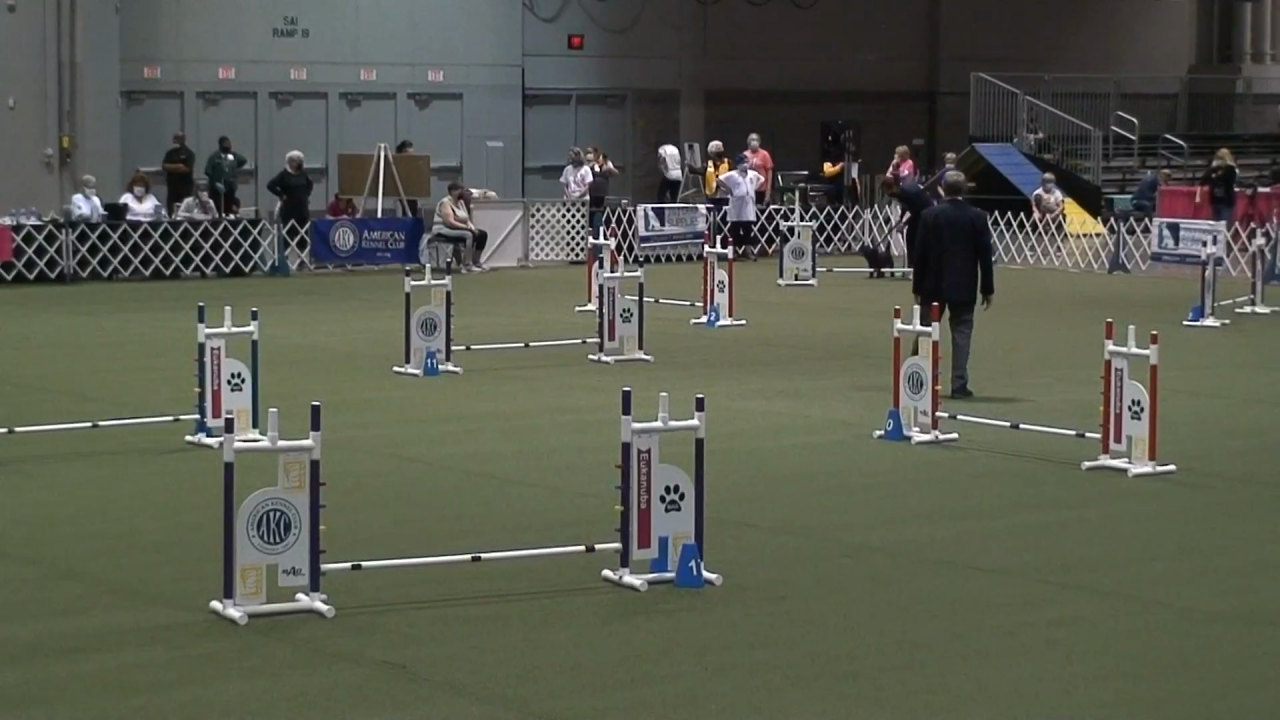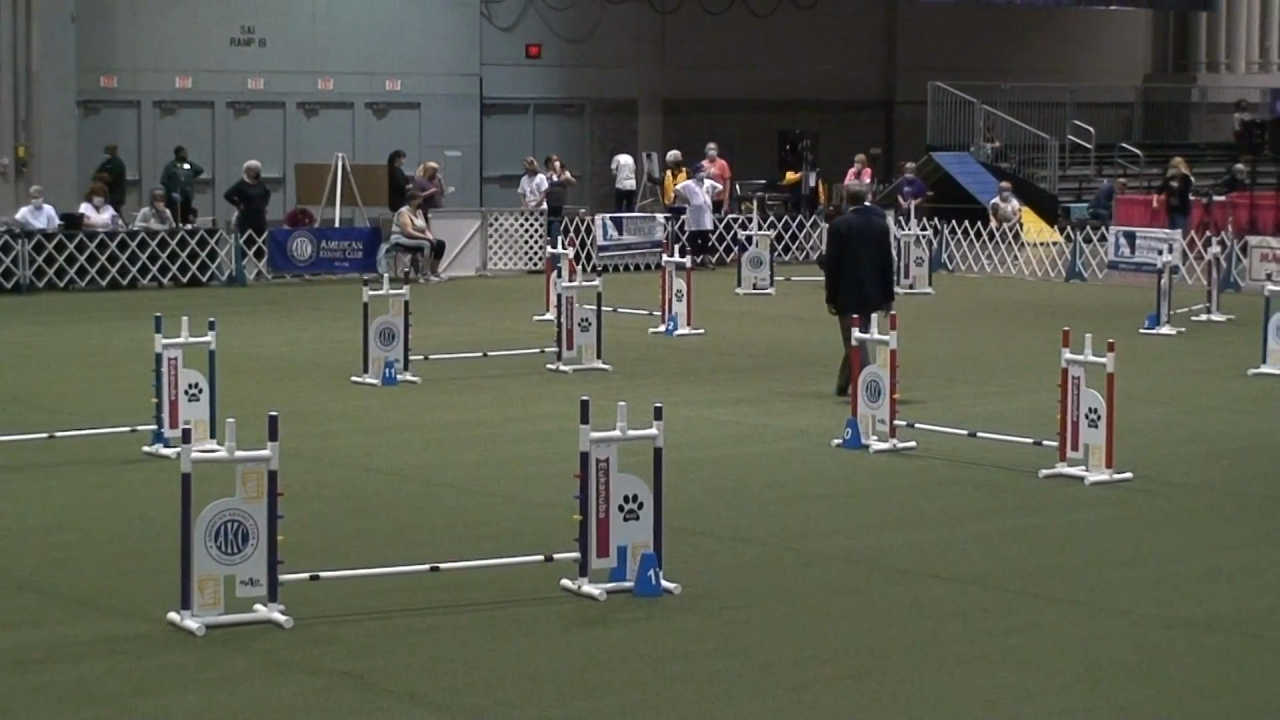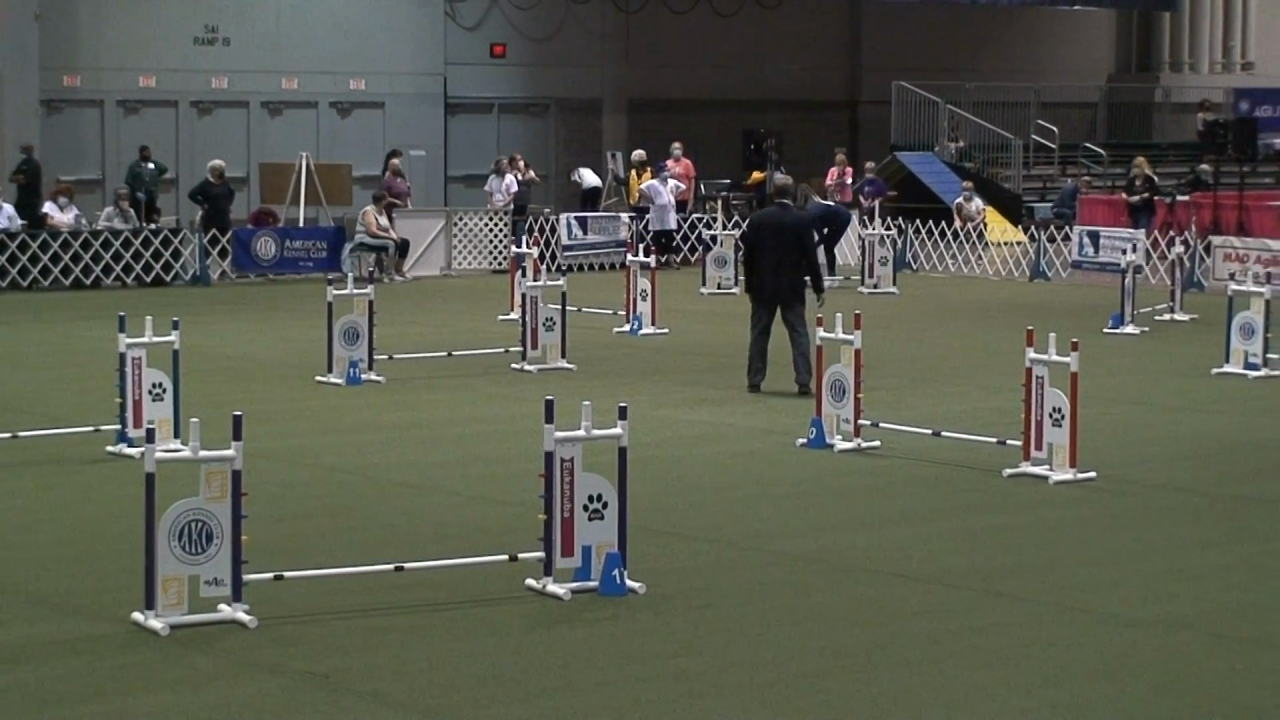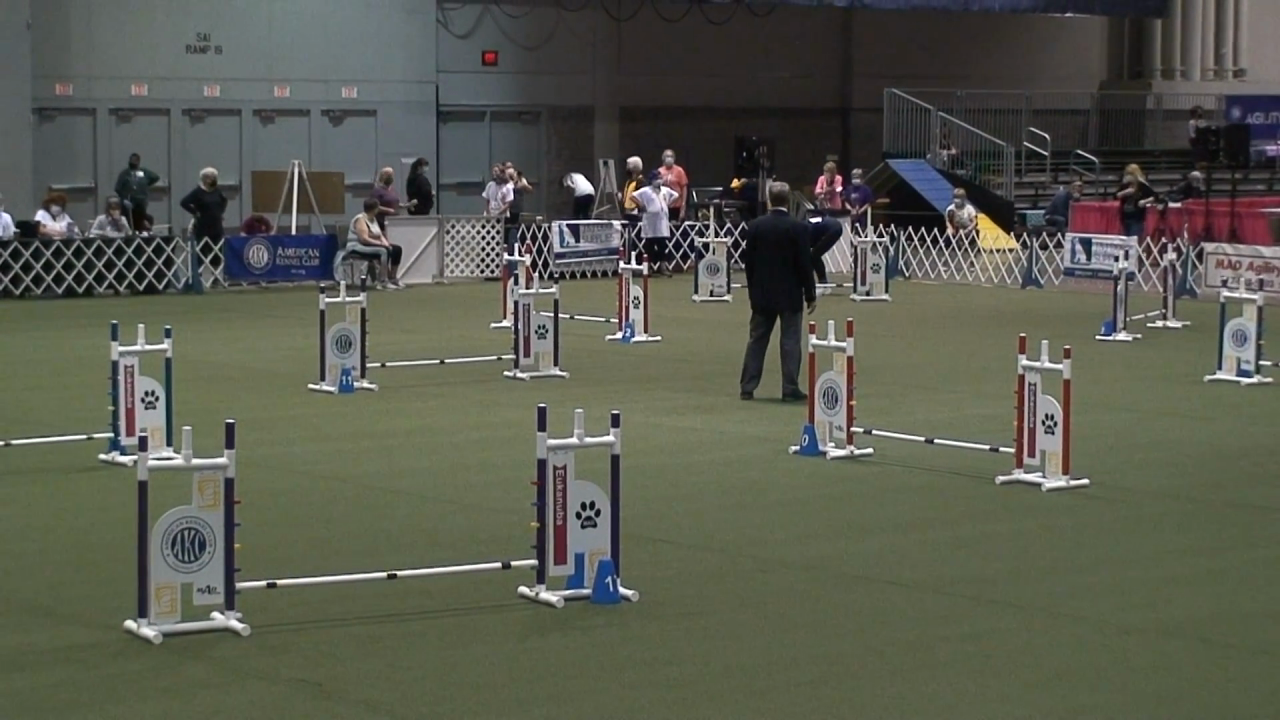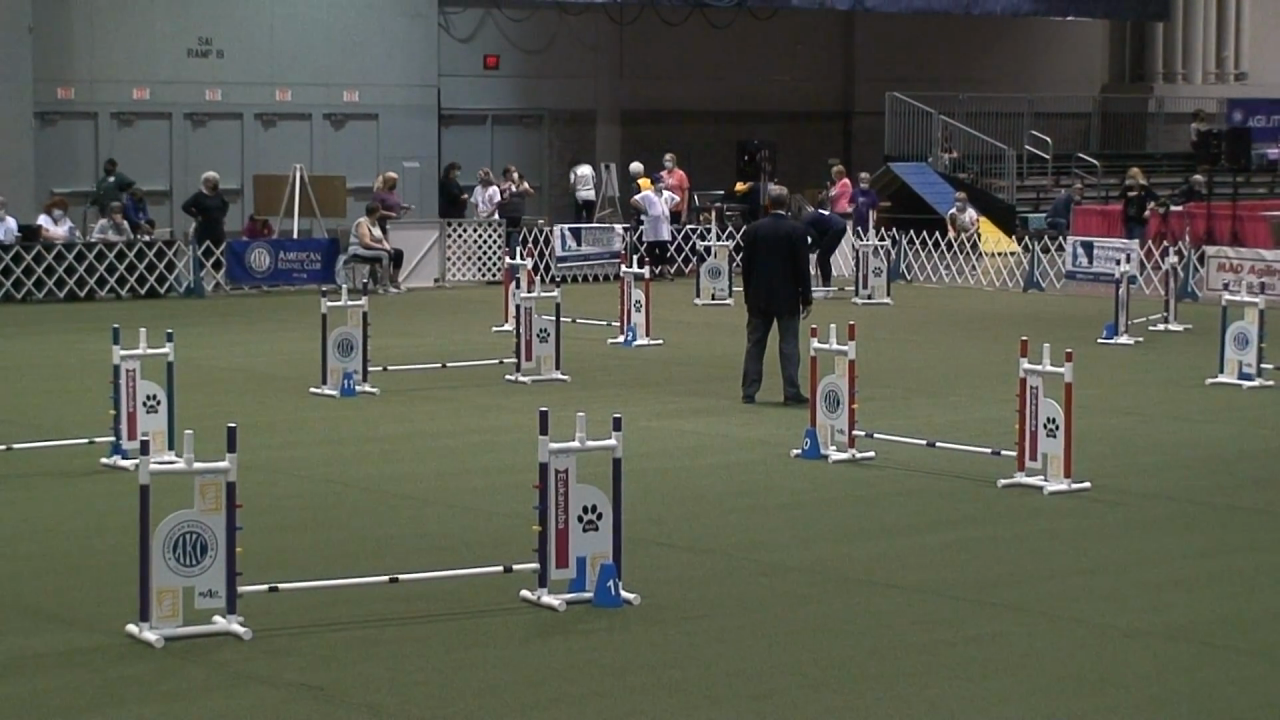
dt=1s
person 1, frame 1
left shoulder: (930, 215)
right shoulder: (978, 217)
left elbow: (920, 254)
right elbow: (985, 255)
left wrist: (917, 286)
right wrist: (987, 288)
left hip: (933, 285)
right hip: (964, 286)
right knee: (961, 333)
right ankle: (959, 384)
person 1, frame 2
left shoulder: (838, 225)
right shoulder: (881, 225)
left elbow: (831, 263)
right elbow: (887, 263)
left wrist: (830, 297)
right wrist: (888, 296)
left hip: (847, 293)
right hip: (871, 294)
left knee: (853, 339)
right ankle: (843, 384)
person 1, frame 3
left shoulder: (757, 218)
right shoulder: (802, 220)
left elbow: (748, 254)
right elbow: (810, 256)
left wrist: (750, 286)
right wrist: (818, 287)
left hip: (763, 286)
right hip: (792, 287)
left knee: (759, 334)
right knee: (799, 333)
left ankle: (754, 381)
right ankle: (803, 381)
person 1, frame 4
left shoulder: (755, 226)
right shoulder: (798, 227)
left elbow: (748, 261)
right elbow: (804, 264)
left wrist: (753, 290)
right wrist: (810, 295)
left hip: (762, 294)
right hip: (789, 294)
left knee: (756, 340)
right knee: (790, 341)
left ankle: (747, 387)
right ankle: (790, 389)
person 1, frame 5
left shoulder: (753, 229)
right shoulder: (797, 230)
left elbow: (745, 265)
right elbow: (802, 268)
left wrist: (749, 294)
right wrist: (807, 298)
left hip: (758, 297)
right hip: (787, 297)
left knee: (755, 344)
right knee: (789, 345)
left ankle: (749, 391)
right ankle: (791, 392)
